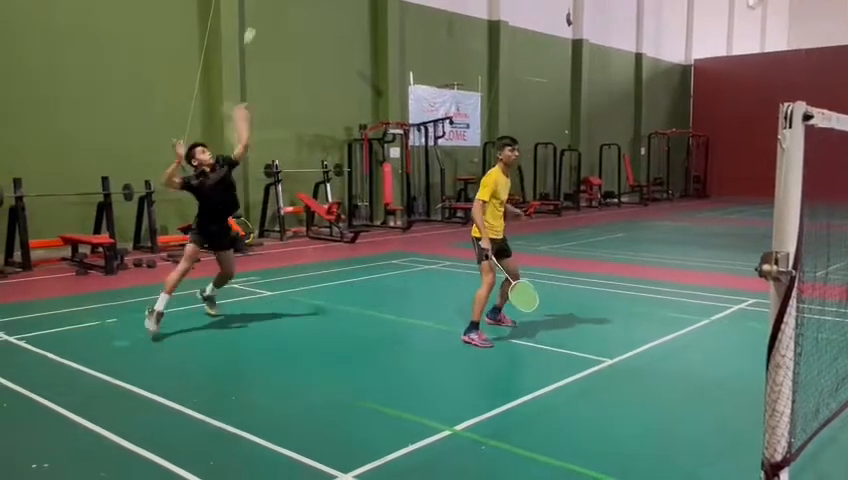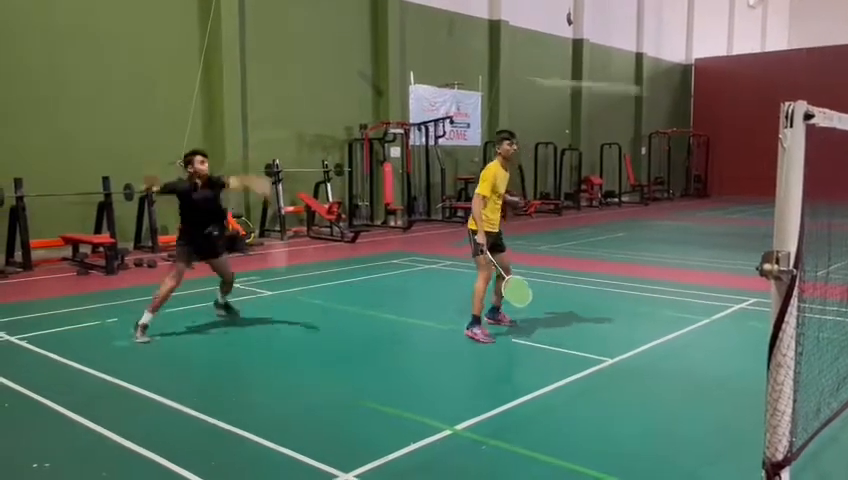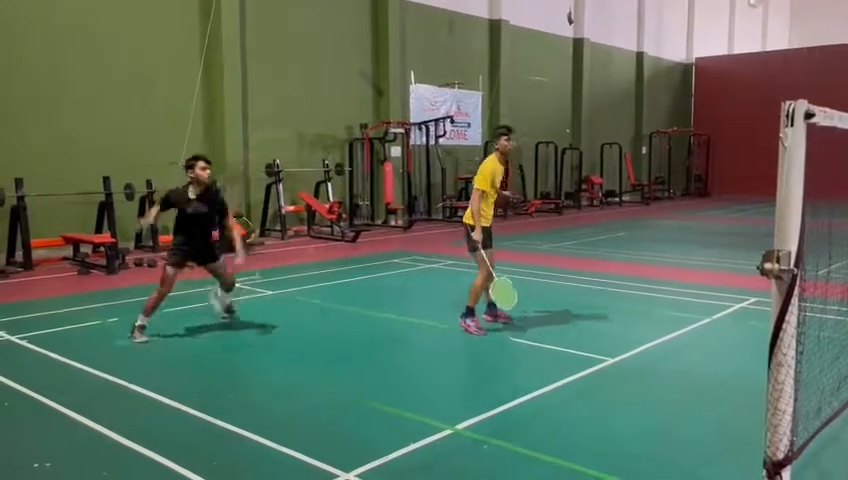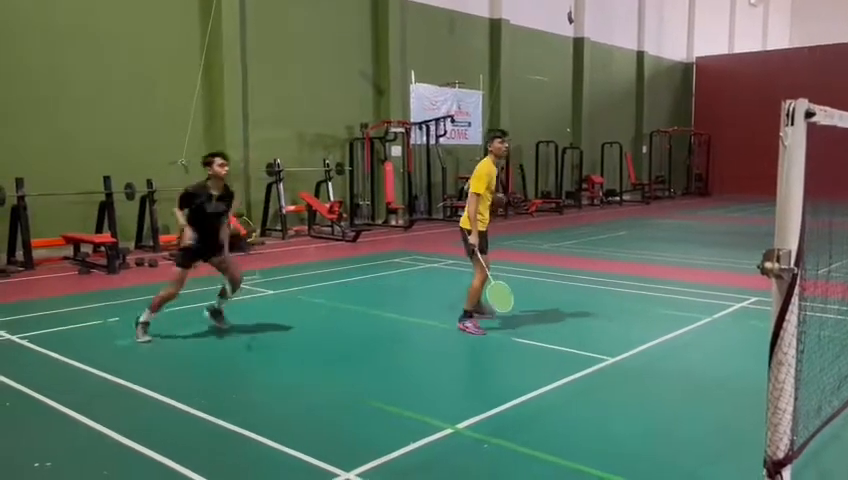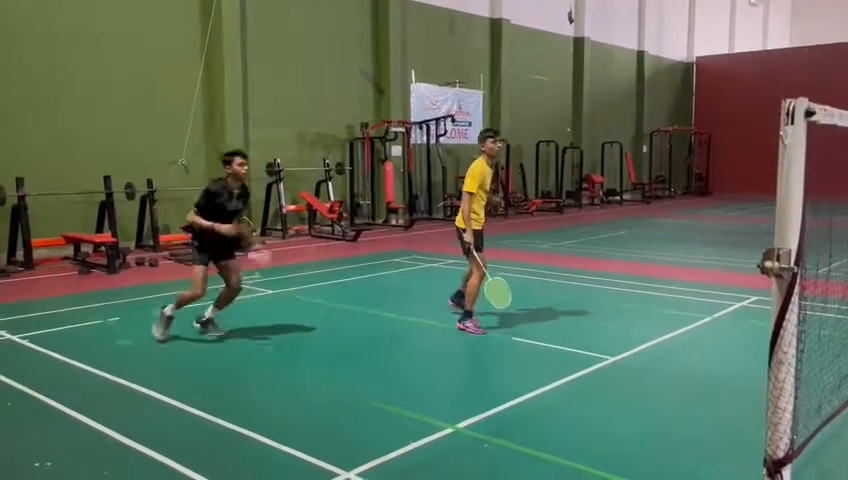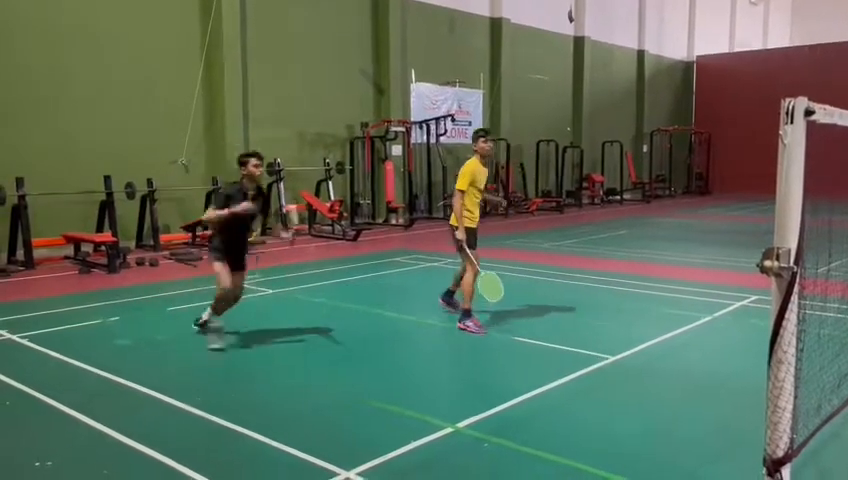
dt=0.1s
person 1, frame 1
left shoulder: (507, 177)
right shoulder: (492, 177)
right elbow: (476, 209)
left wrist: (511, 210)
right wrist: (484, 238)
left hip: (498, 235)
right hip: (484, 236)
left knee: (514, 275)
right knee: (489, 281)
left ankle: (495, 313)
right ankle: (472, 330)
person 1, frame 2
left shoulder: (505, 170)
right shoulder: (491, 171)
right elbow: (476, 203)
left wrist: (509, 199)
right wrist: (480, 232)
left hip: (494, 229)
right hip: (481, 229)
left knee: (505, 270)
right knee: (485, 274)
left ankle: (495, 312)
right ankle: (474, 325)
person 1, frame 3
left shoulder: (501, 165)
right shoulder: (489, 166)
right elbow: (475, 198)
left wrist: (501, 193)
right wrist: (477, 229)
left hip: (486, 223)
right hip: (475, 224)
left knee: (490, 267)
right knee: (485, 270)
left ankle: (491, 309)
right ankle: (468, 315)
person 1, frame 4
left shoulder: (494, 167)
right shoulder: (484, 169)
right elbow: (471, 202)
left wrist: (495, 196)
right wrist: (474, 234)
left hip: (481, 226)
right hip: (472, 228)
left knee: (482, 269)
right knee: (482, 272)
left ankle: (477, 304)
right ankle: (466, 318)
person 1, frame 5
left shoulder: (489, 168)
right shoulder: (478, 169)
right elbow: (465, 201)
right wrist: (468, 232)
left hip: (477, 225)
right hip: (468, 227)
left knee: (477, 268)
right knee: (479, 271)
left ankle: (459, 297)
right ankle: (466, 318)
person 1, frame 6
left shoulder: (484, 168)
right shoulder: (469, 167)
right elbow: (457, 198)
left wrist: (493, 199)
right wrist: (460, 229)
left hip: (471, 224)
right hip: (461, 225)
left knee: (469, 266)
right knee: (472, 269)
left ankle: (448, 296)
right ankle: (466, 317)
person 2, frame 1
left shoulder: (224, 166)
right shoulder: (194, 180)
left elbow: (243, 146)
right elbow: (169, 183)
left wrist: (241, 118)
right wrist: (178, 160)
left hip: (221, 229)
right hip: (202, 229)
left knee: (228, 273)
right knee: (183, 267)
left ankle: (208, 294)
right ankle: (157, 310)
person 2, frame 2
left shoulder: (213, 182)
right shoulder: (180, 186)
left elbow: (237, 182)
right elbow: (154, 190)
left wrist: (259, 184)
right wrist: (151, 184)
left hip: (211, 240)
right hip: (188, 241)
left knee: (229, 277)
right knee: (172, 283)
left ankle: (221, 301)
right ankle: (143, 323)
person 2, frame 3
left shoulder: (214, 195)
right shoulder: (175, 195)
left elbow: (230, 225)
right elbow: (158, 208)
left wrist: (239, 250)
right wrist: (149, 218)
left hip: (204, 245)
right hip: (181, 246)
left knee: (229, 280)
right knee: (163, 290)
left ankle: (224, 302)
right ankle: (140, 325)
person 2, frame 4
left shoulder: (228, 194)
right shoulder: (194, 191)
right elbow: (178, 210)
left wrist: (225, 246)
right wrist: (185, 229)
left hip: (212, 243)
right hip: (191, 245)
left knee: (236, 278)
right knee: (173, 291)
left ankle: (216, 308)
right ankle: (144, 321)
person 2, frame 5
left shoulder: (244, 193)
right shoulder: (213, 190)
right elbow: (191, 217)
left wrist: (245, 234)
right wrist: (216, 227)
left hip: (224, 243)
right hip: (203, 243)
left knee: (235, 285)
right knee: (198, 292)
left ankle: (207, 319)
right ankle: (167, 314)
person 2, frame 6
left shoulder: (260, 194)
right shoulder: (229, 191)
right elbow: (207, 217)
right wrist: (233, 210)
left hip: (239, 248)
right hip: (220, 245)
left knee: (235, 294)
right knee: (226, 287)
left ankle: (204, 320)
right ankle: (214, 327)
